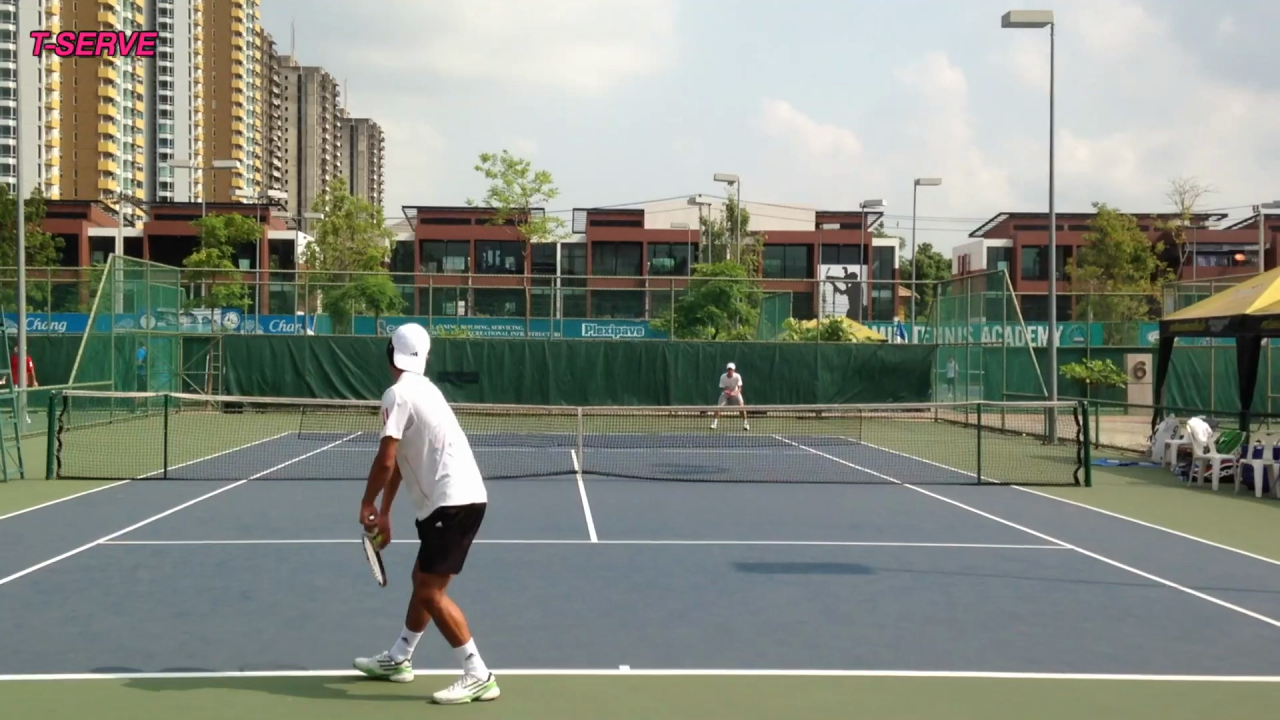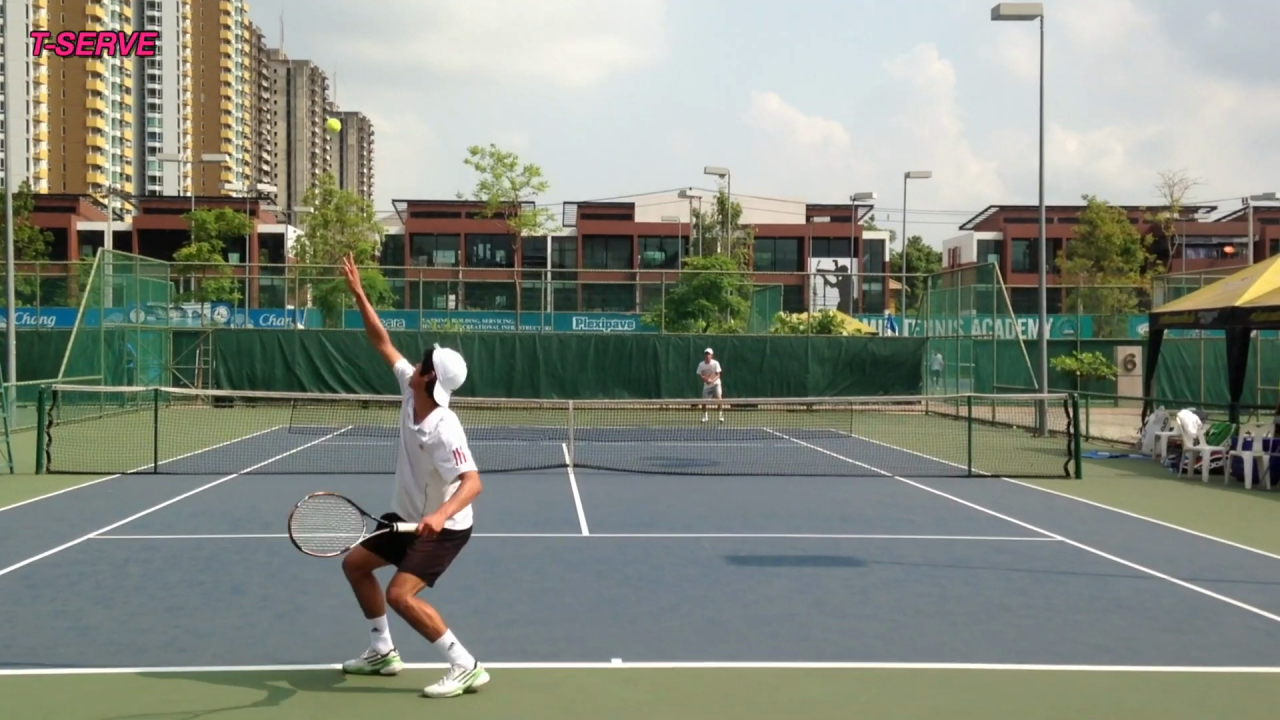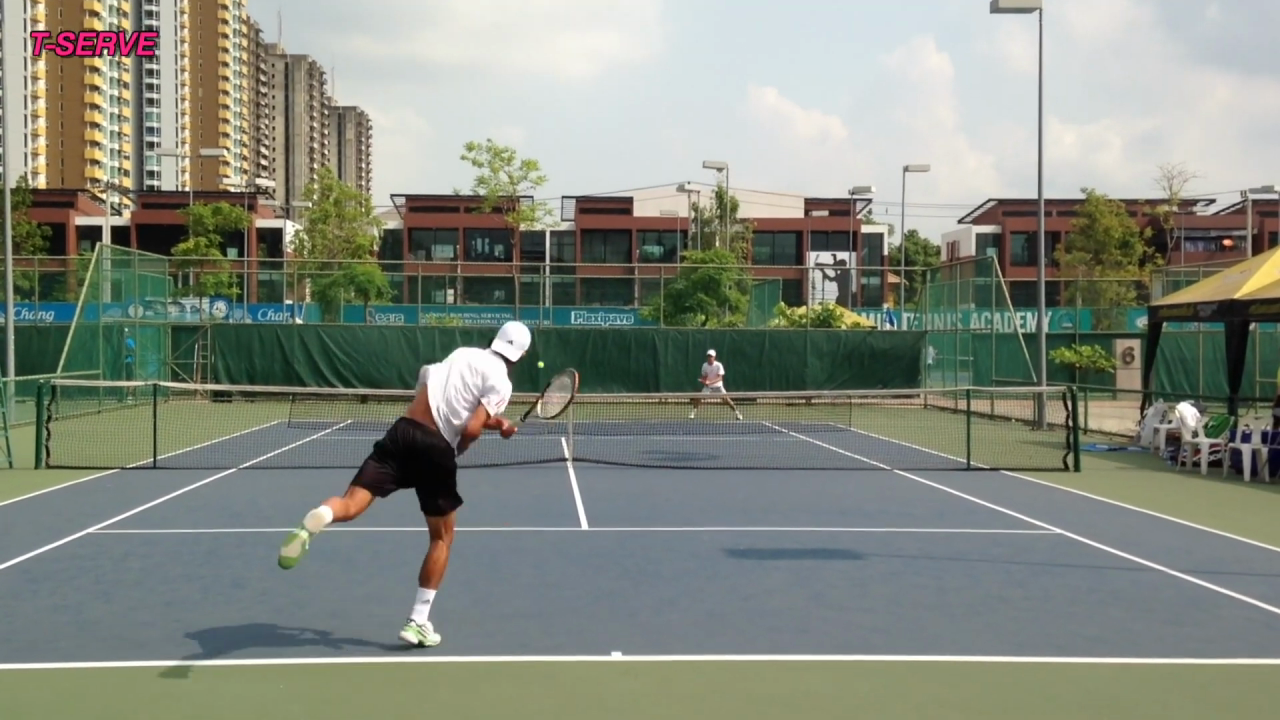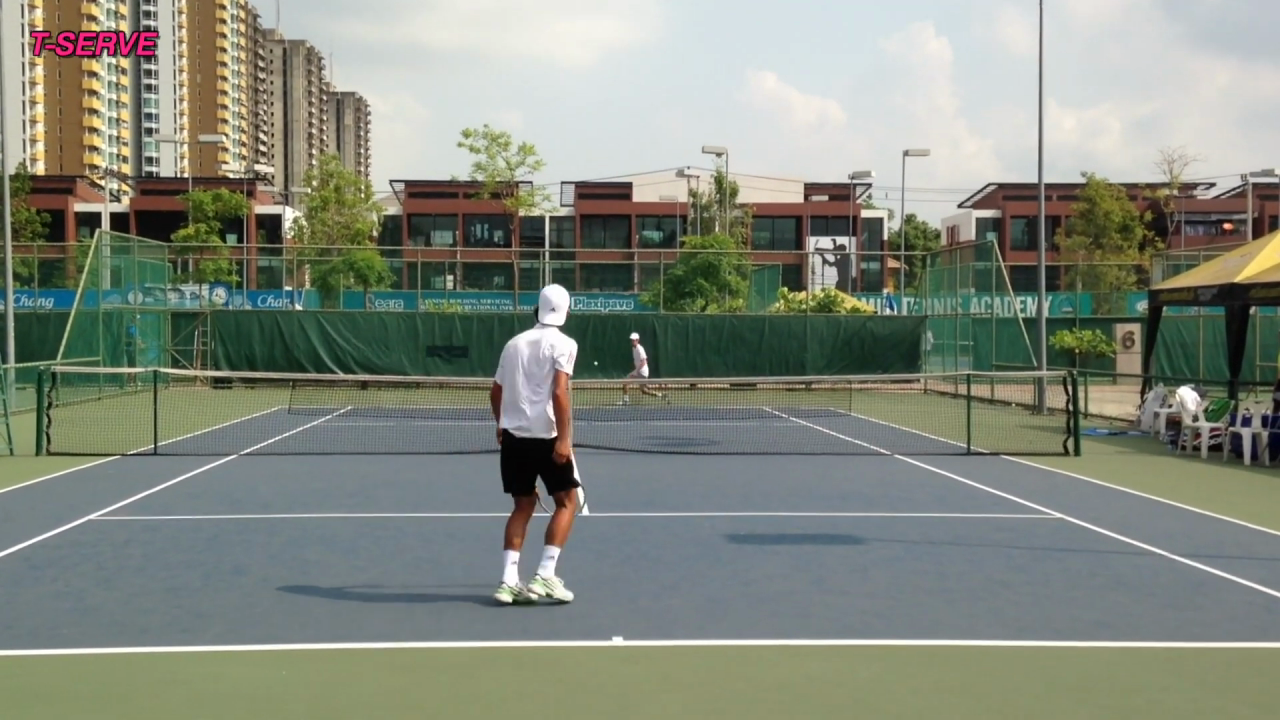
dt=0.7s
person 1, frame 1
left shoulder: (399, 393)
right shoulder: (421, 390)
left elbow: (386, 458)
right elbow: (400, 462)
left wrist: (367, 503)
right wrist: (384, 513)
left hip: (454, 502)
right hip: (460, 498)
left knee: (431, 592)
right knee: (422, 579)
left ankle: (479, 677)
right ankle: (398, 659)
person 1, frame 2
left shoulder: (444, 430)
right shoulder: (411, 392)
left elbow: (472, 483)
right elbow: (381, 341)
left wrist: (443, 514)
right wrist: (357, 290)
left hip: (443, 528)
right hip: (405, 518)
left knee: (400, 594)
right knee: (354, 564)
left ankle: (466, 666)
right ankle: (383, 651)
person 1, frame 3
left shoulder: (467, 355)
right shoulder: (501, 381)
right elbow: (472, 429)
left wrist: (495, 424)
right wrist: (459, 448)
left hip: (404, 432)
right hip: (433, 450)
left knee: (350, 503)
right knee: (442, 536)
left ankle: (316, 520)
right ankle: (418, 623)
person 1, frame 4
left shoulder: (513, 344)
right shoulder: (563, 344)
left elbow: (496, 394)
right elbow: (559, 393)
left wrist: (501, 425)
right wrist: (564, 439)
left hip: (512, 437)
right hip: (545, 438)
left knee: (523, 508)
right knee: (567, 505)
left ankle: (509, 582)
right ankle: (544, 577)
